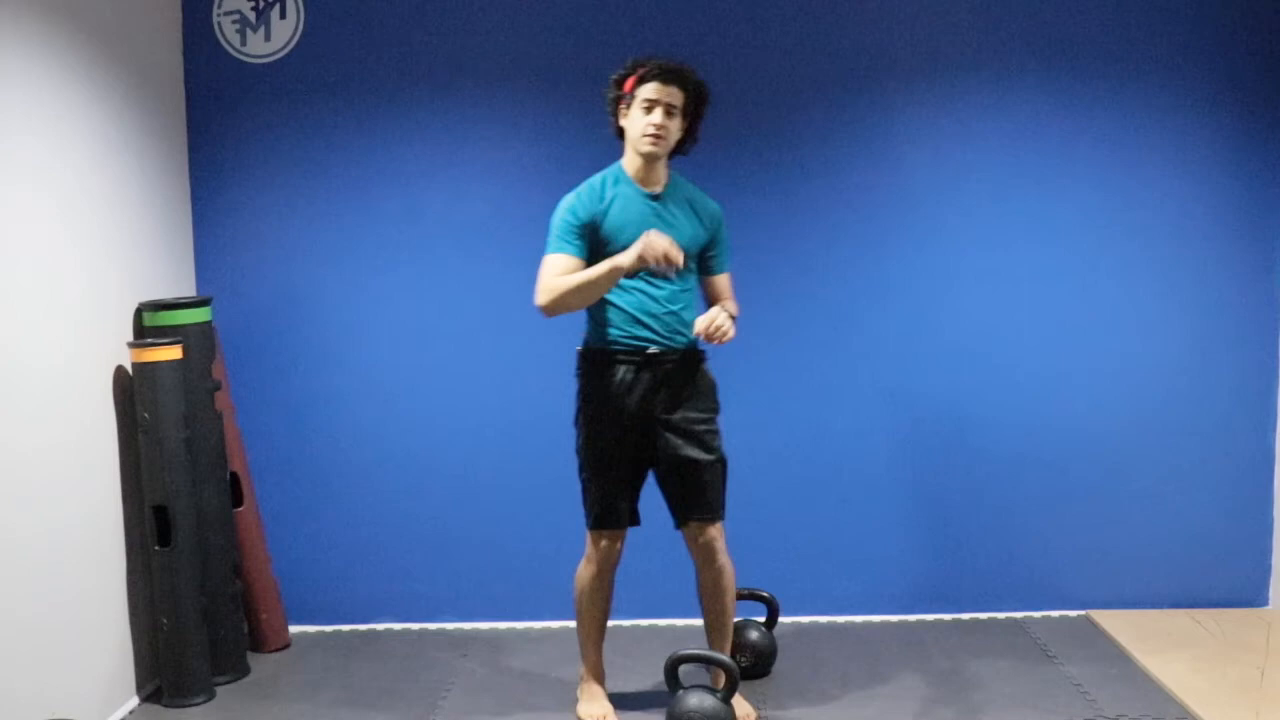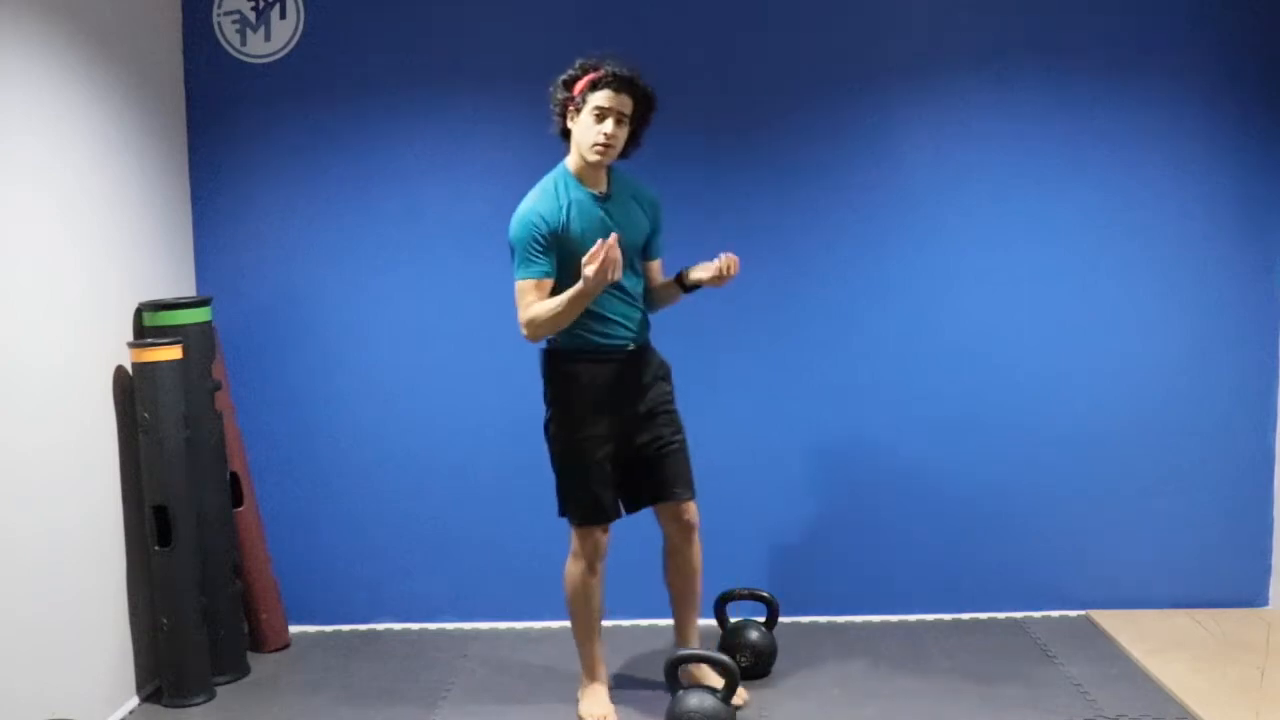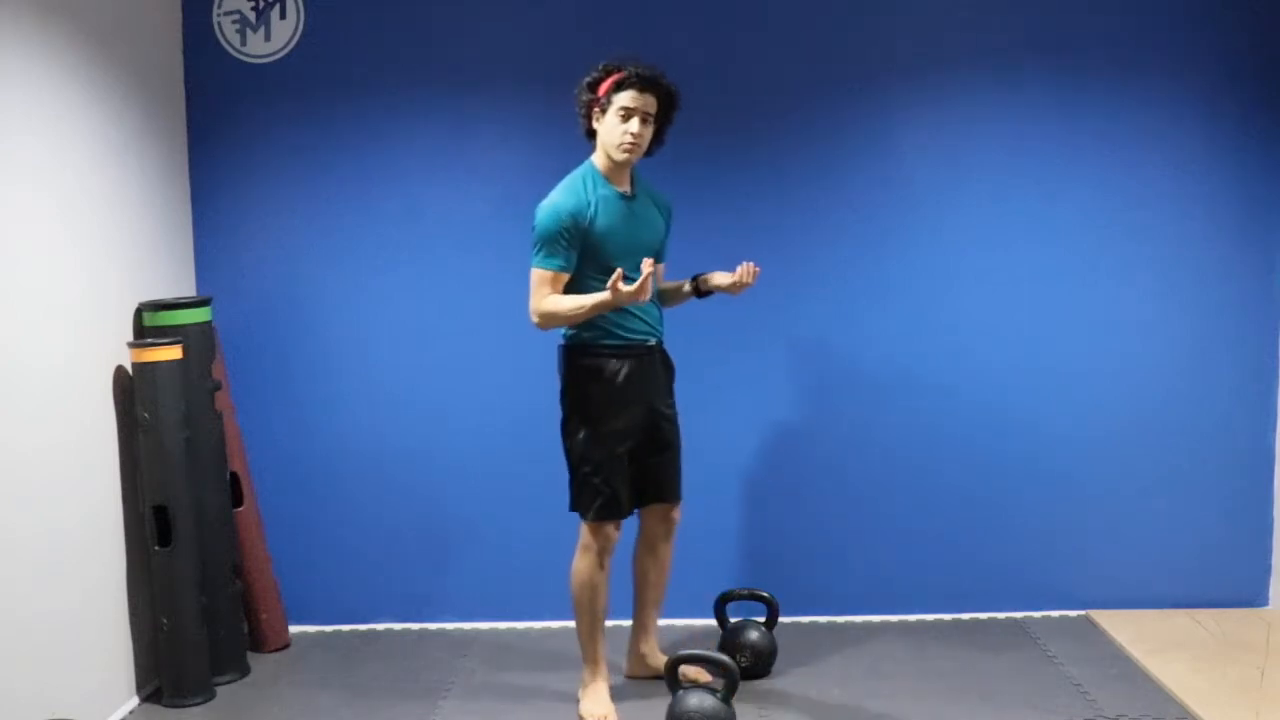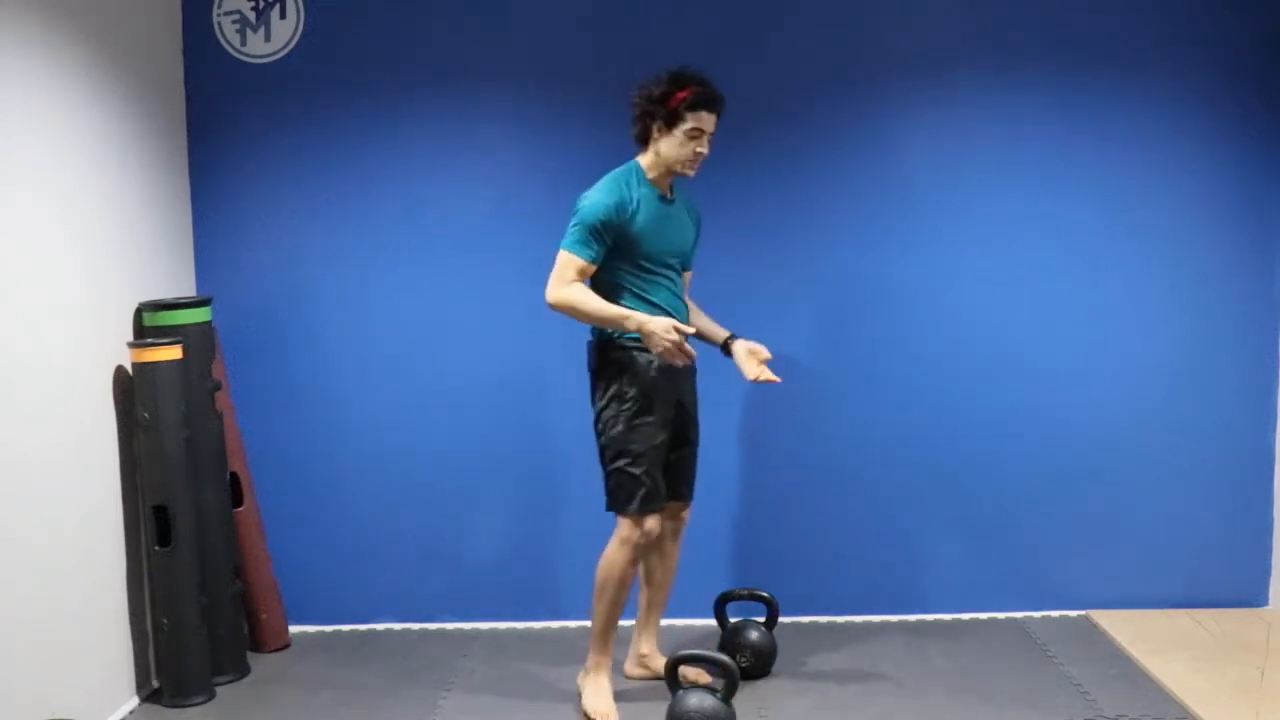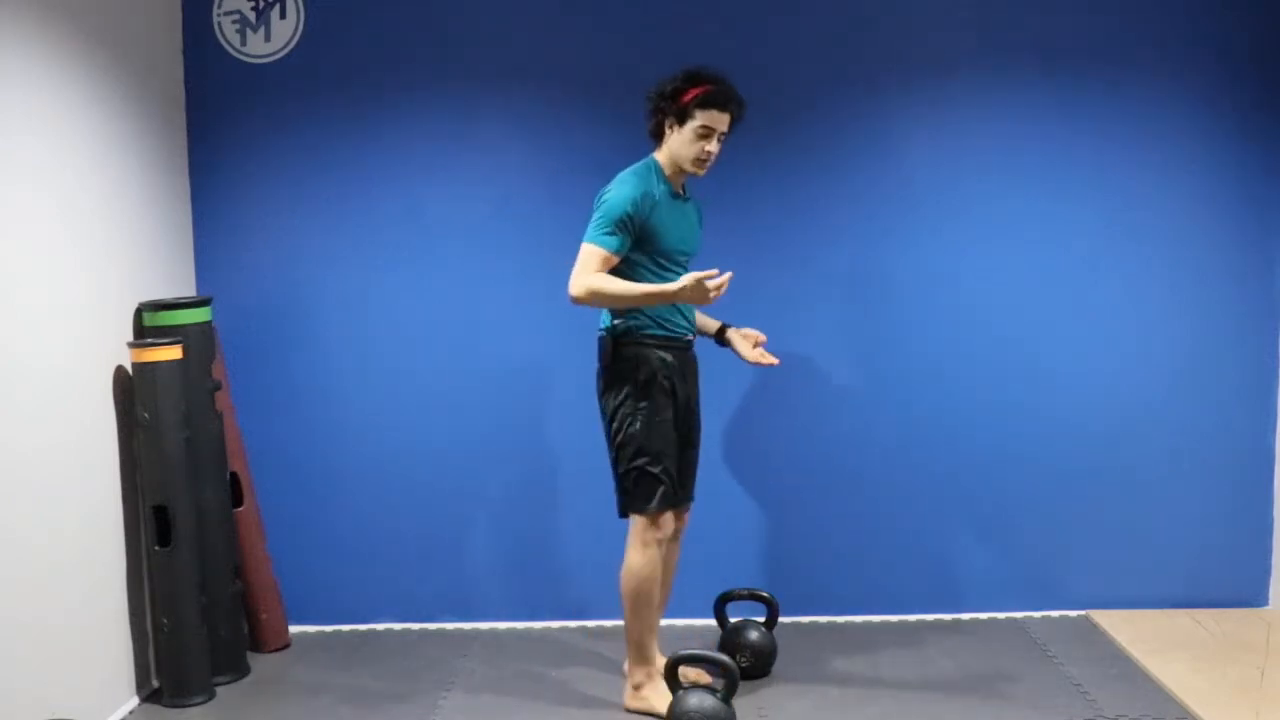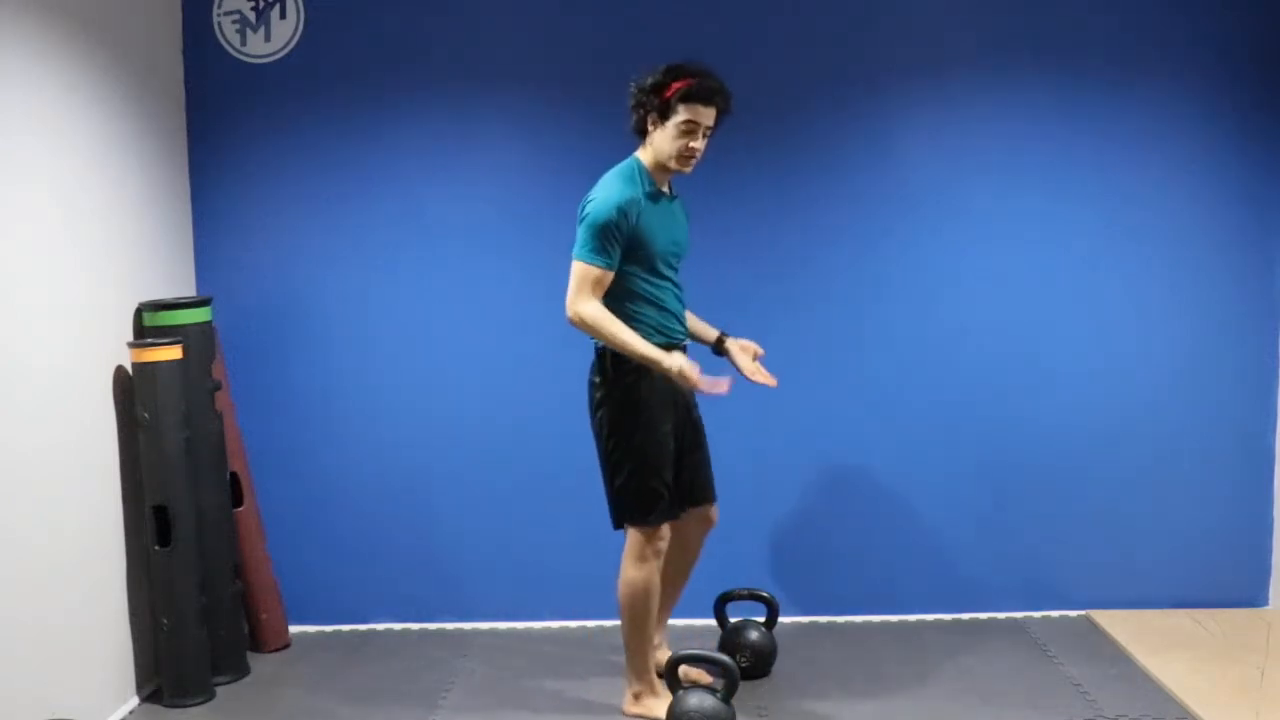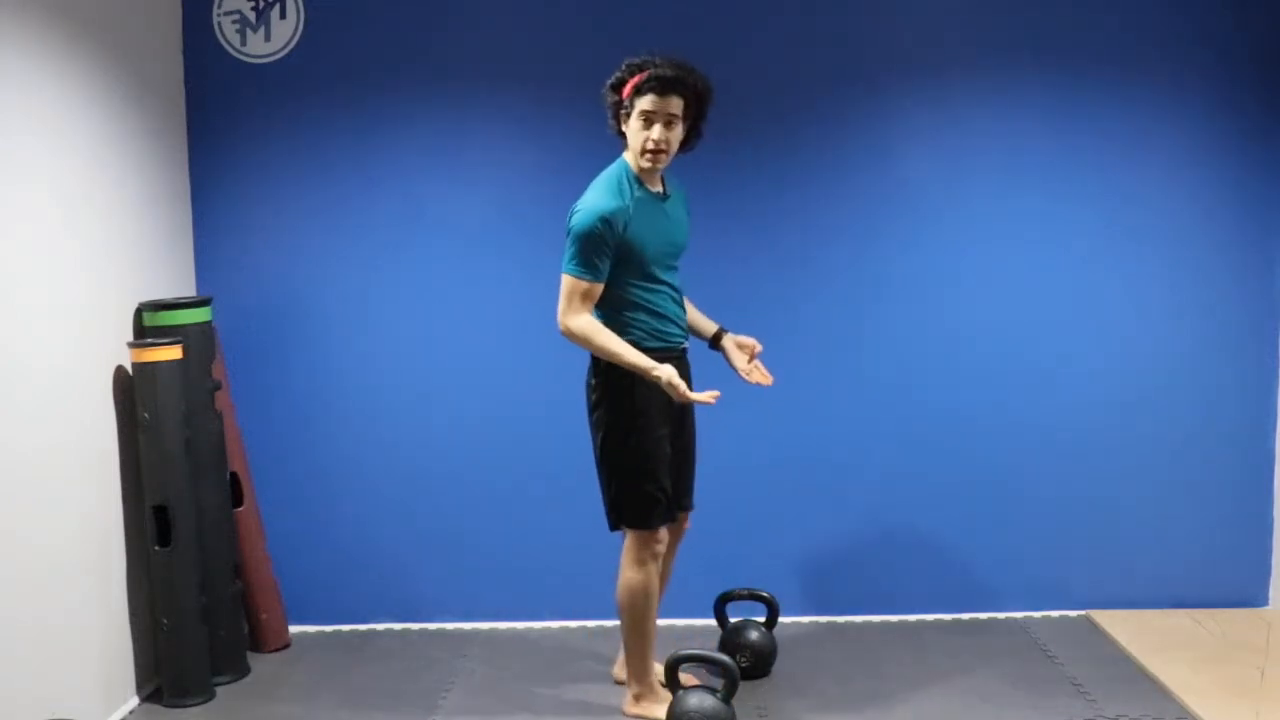
dt=0.5s
person 1, frame 1
left shoulder: (705, 210)
right shoulder: (586, 202)
left elbow: (723, 299)
right elbow: (548, 296)
left wrist: (721, 320)
right wrist: (627, 260)
left hip: (685, 380)
right hip: (612, 379)
left knee: (709, 537)
right knee: (604, 543)
person 1, frame 2
left shoulder: (641, 200)
right shoulder: (538, 211)
right elbow: (532, 325)
left wrist: (694, 279)
right wrist: (590, 284)
left hip: (644, 371)
right hip: (580, 381)
left knee: (683, 517)
right knee: (590, 540)
left ankle: (692, 657)
person 1, frame 3
left shoulder: (655, 203)
right shoulder: (565, 205)
right elbow: (542, 309)
left wrist: (704, 284)
right wrist: (612, 299)
left hip: (652, 369)
right hip: (597, 375)
left knee: (662, 516)
right knee: (599, 531)
left ankle: (644, 650)
person 1, frame 4
left shoulder: (686, 210)
right shoulder: (607, 199)
right elbow: (559, 290)
left wrist: (728, 342)
right wrist: (641, 324)
left hip: (675, 371)
right hip: (627, 371)
left knee: (674, 516)
right knee: (638, 523)
left ankle: (645, 650)
right ankle: (595, 667)
person 1, frame 5
left shoulder: (688, 203)
right shoulder: (627, 194)
right elbow: (583, 285)
left wrist: (723, 330)
right wrist: (673, 291)
left hip: (677, 363)
right hip: (634, 366)
left knee: (675, 518)
right knee: (651, 523)
left ankle: (648, 653)
person 1, frame 6
left shoulder: (670, 199)
right shoulder: (613, 200)
right elbow: (581, 307)
left wrist: (720, 341)
right wrist: (663, 361)
left hip: (668, 380)
right hip: (631, 381)
left knee: (697, 514)
right knee: (649, 534)
left ankle: (653, 644)
person 1, frame 7
left shoulder: (674, 197)
right shoulder: (600, 208)
right elbow: (573, 317)
left wrist: (718, 337)
right wrist: (652, 370)
left hip: (671, 376)
right hip: (629, 383)
left knee: (673, 527)
right knee: (645, 538)
left ankle: (634, 659)
